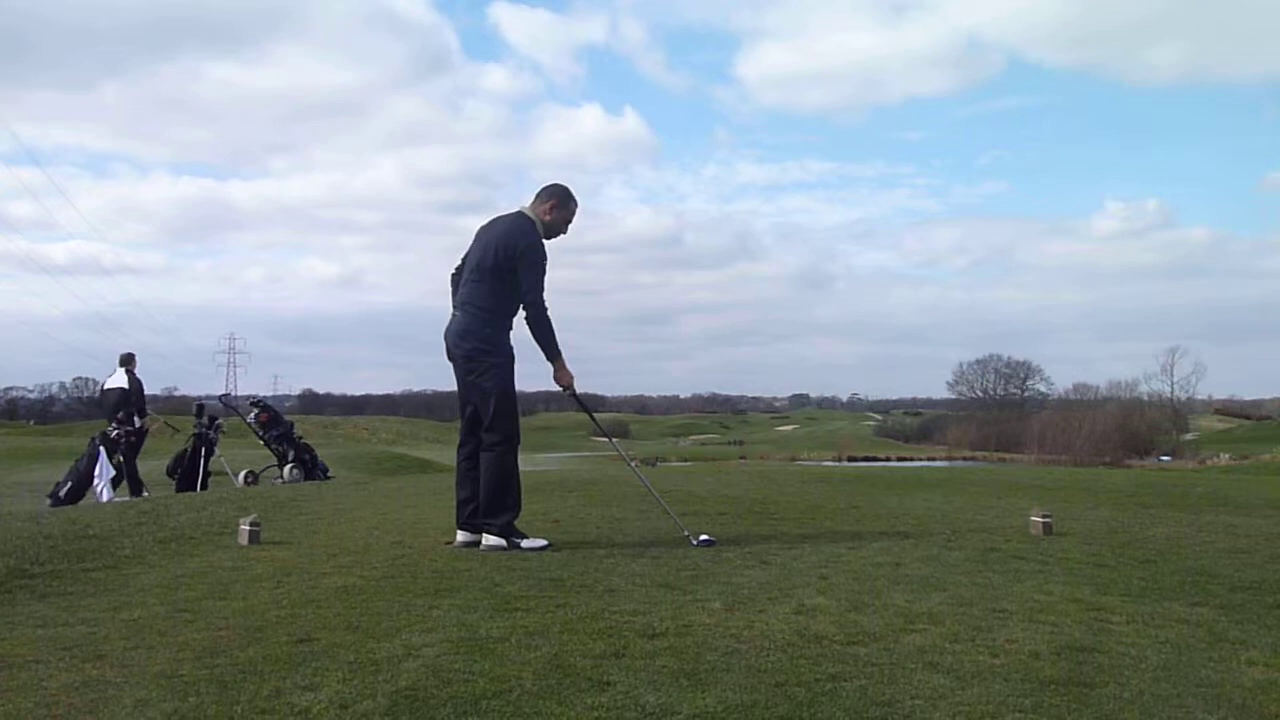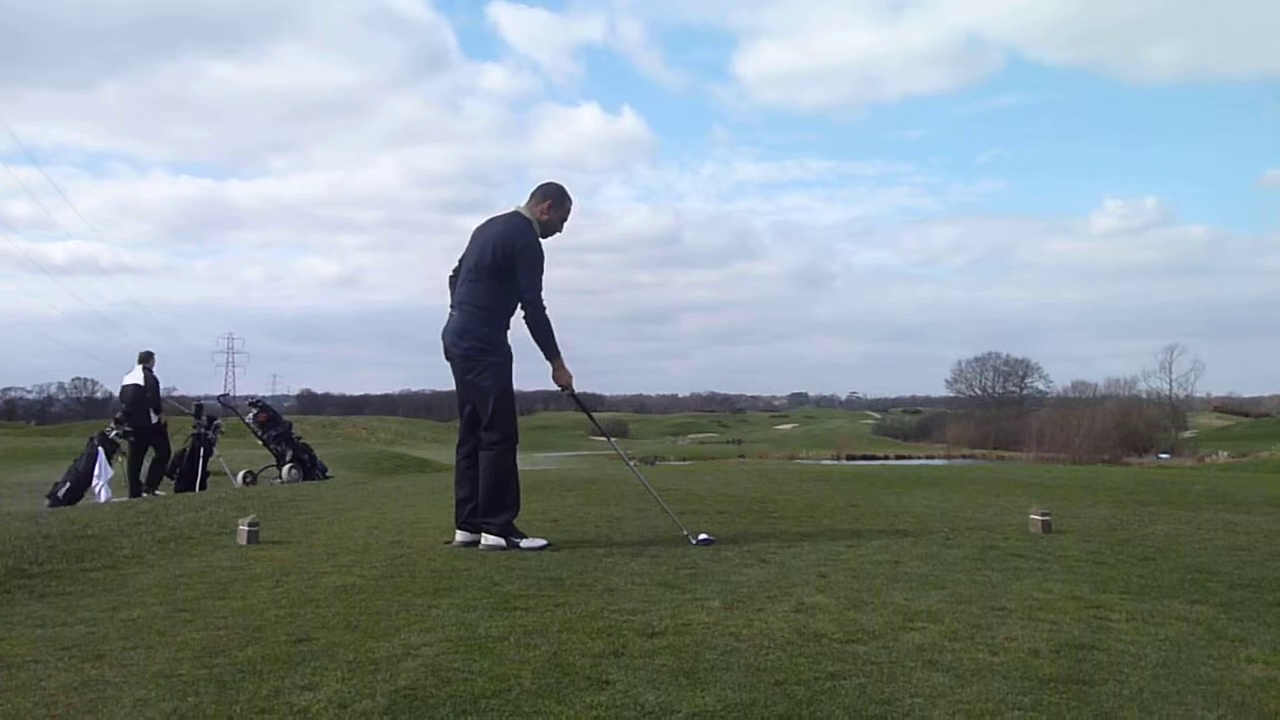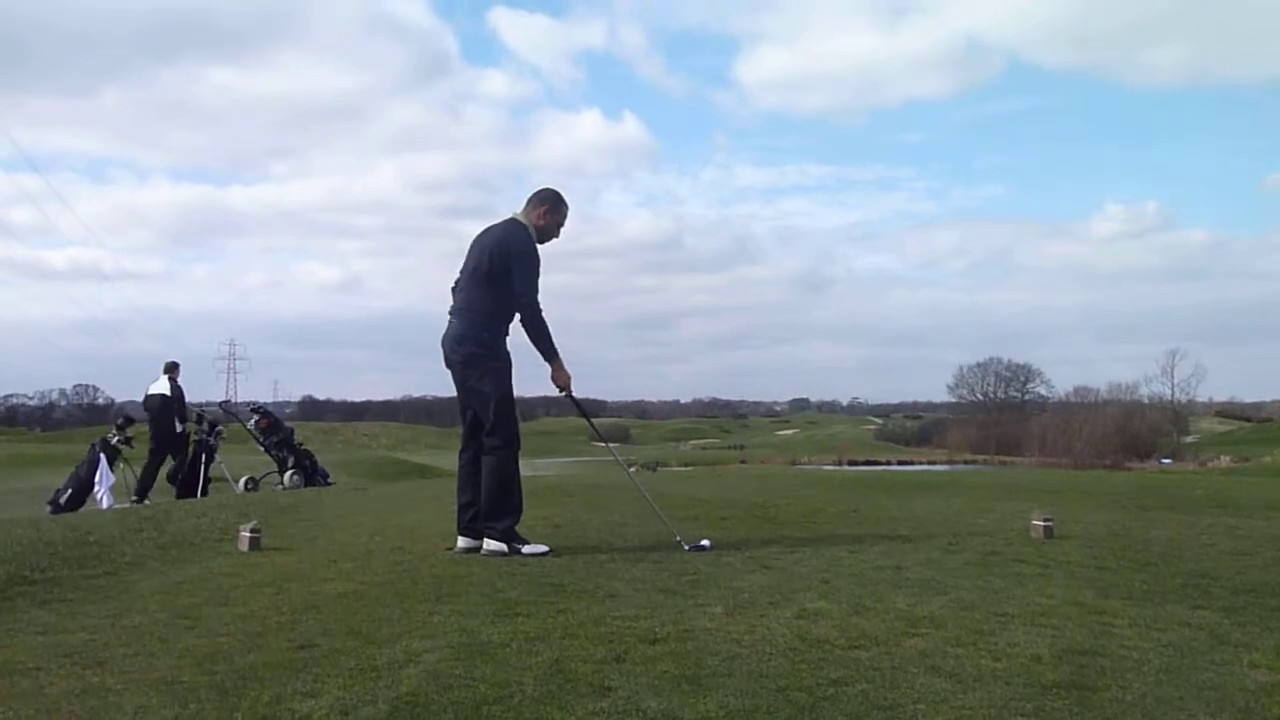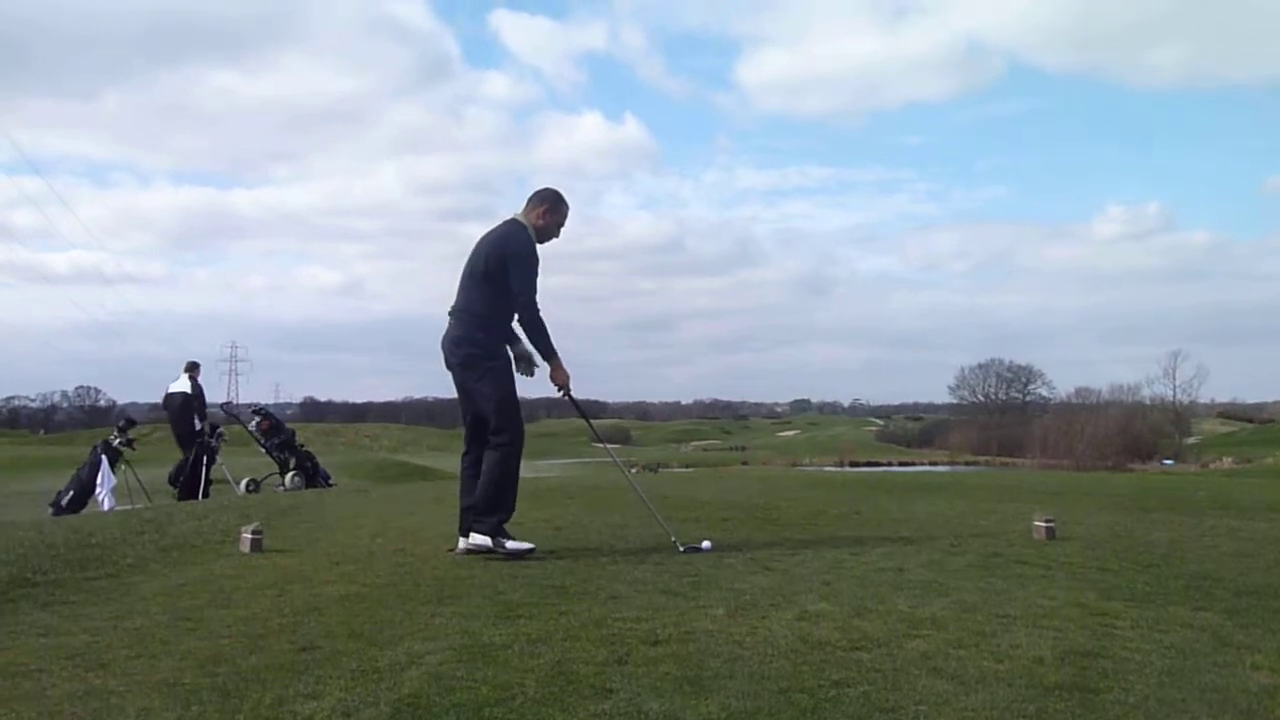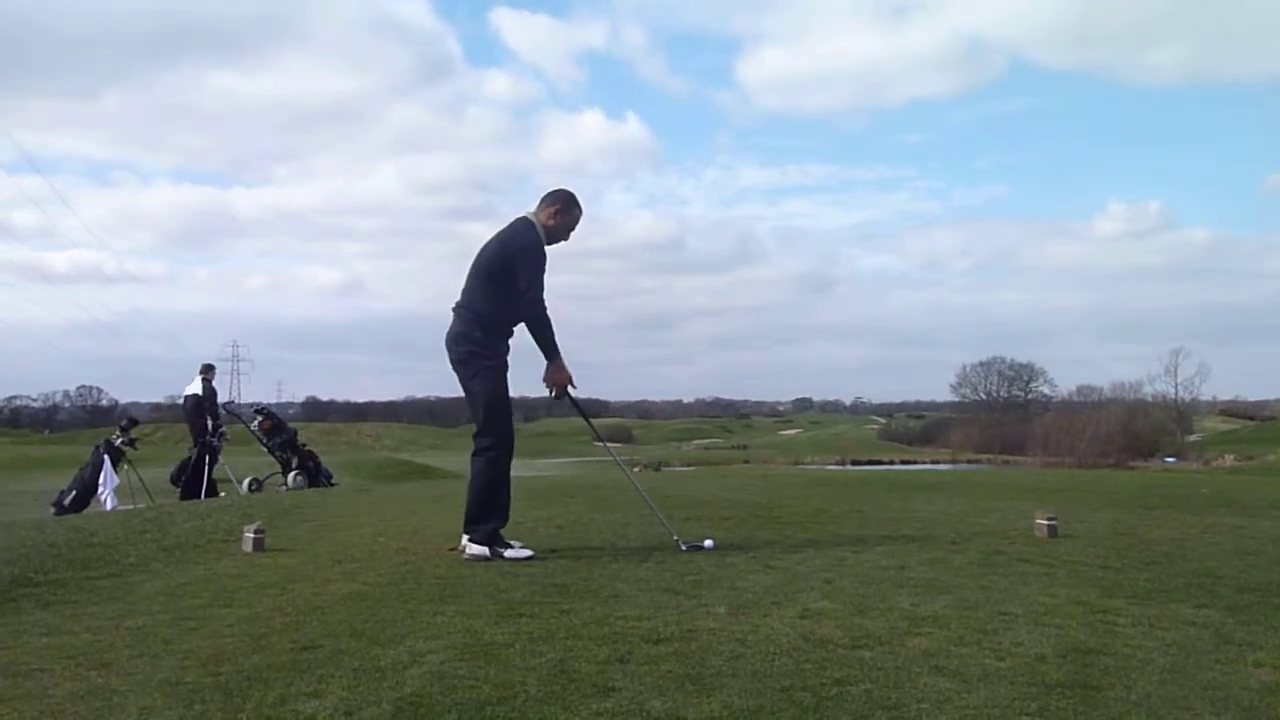
dt=0.3s
person 1, frame 1
left shoulder: (496, 226)
right shoulder: (528, 240)
left elbow: (458, 275)
right elbow: (534, 308)
right wrist: (557, 363)
left hip: (462, 337)
right hip: (485, 342)
left knee: (474, 433)
right knee: (500, 434)
left ankle: (470, 524)
right ankle: (498, 528)
person 1, frame 2
left shoulder: (492, 226)
right shoulder: (525, 240)
left elbow: (456, 277)
right elbow: (533, 307)
right wrist: (557, 362)
left hip: (460, 335)
right hip: (482, 341)
left knee: (473, 432)
right knee: (499, 434)
left ankle: (470, 525)
right ankle: (498, 528)
person 1, frame 3
left shoulder: (493, 235)
right shoulder: (521, 245)
left elbow: (460, 287)
right elbow: (529, 310)
right wrist: (555, 363)
left hip: (460, 342)
right hip: (482, 346)
left knee: (476, 438)
right knee: (501, 439)
left ankle: (472, 530)
right ankle: (500, 533)
person 1, frame 4
left shoulder: (500, 237)
right shoulder: (519, 245)
right elbow: (527, 309)
left wrist: (518, 346)
right wrist: (553, 361)
left hip: (464, 344)
right hip: (479, 349)
left knee: (480, 438)
right knee: (506, 435)
left ankle: (472, 530)
right ankle: (486, 527)
person 1, frame 5
left shoulder: (516, 237)
right shoulder: (527, 243)
left elbow: (524, 306)
right elbow: (532, 308)
left wrist: (552, 357)
right wrist: (556, 362)
left hip: (472, 342)
right hip: (479, 346)
left knee: (492, 438)
right knee: (496, 440)
left ankle: (476, 529)
right ankle: (483, 537)
